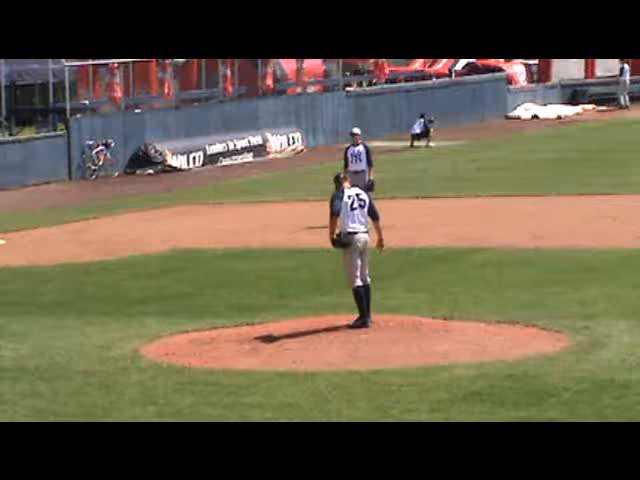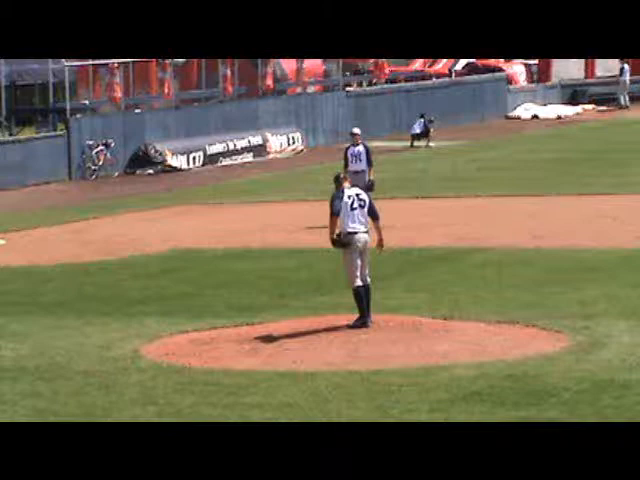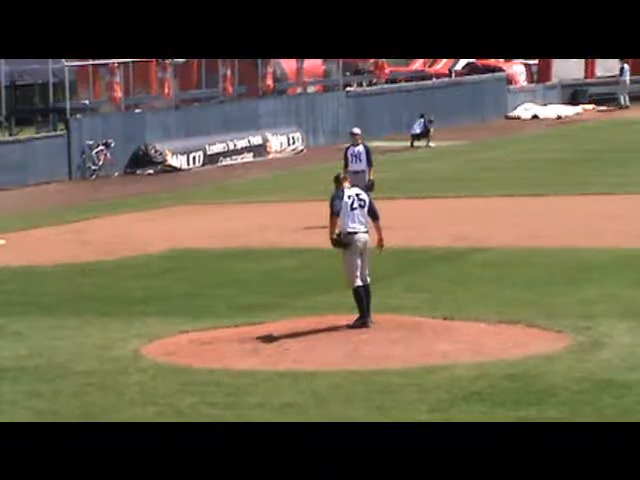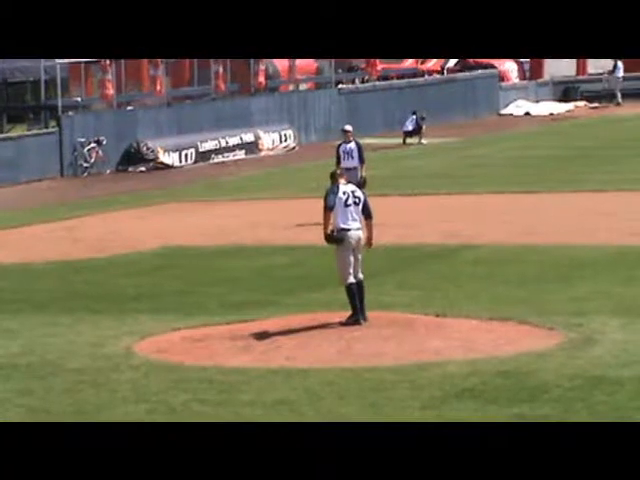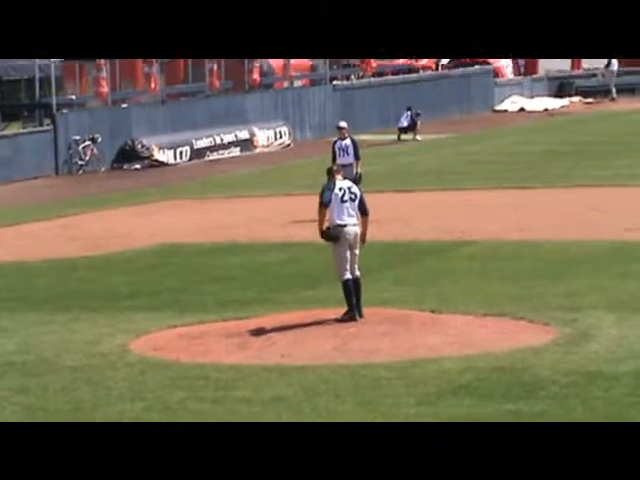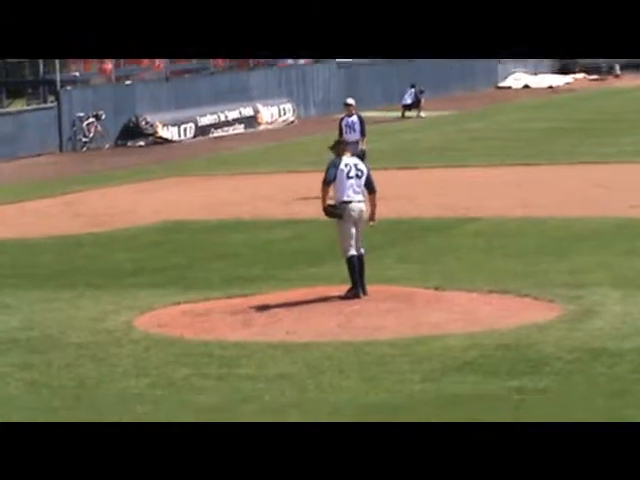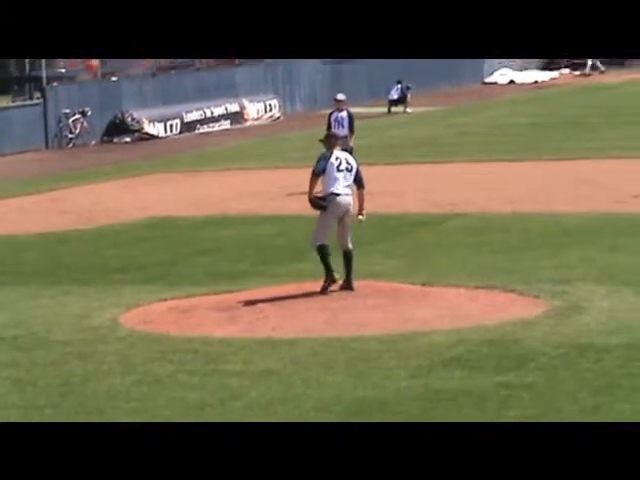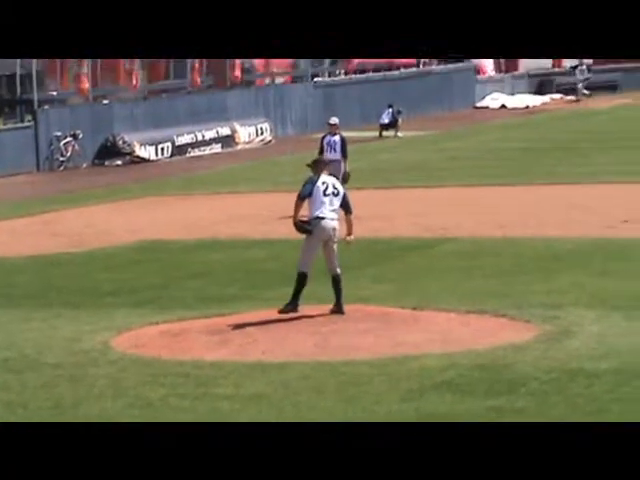
dt=0.3s
person 1, frame 1
left shoulder: (339, 194)
right shoulder: (363, 193)
left elbow: (334, 214)
right elbow: (375, 217)
left wrist: (332, 235)
right wrist: (380, 237)
left hip: (351, 238)
right hip: (365, 236)
left knee: (355, 279)
right knee: (364, 277)
left ankle: (364, 318)
right ankle: (367, 315)
person 1, frame 2
left shoulder: (339, 194)
right shoulder: (363, 193)
left elbow: (334, 214)
right elbow: (375, 217)
left wrist: (332, 234)
right wrist: (380, 237)
left hip: (351, 238)
right hip: (365, 236)
left knee: (355, 280)
right knee: (364, 277)
left ankle: (364, 317)
right ankle: (367, 315)
person 1, frame 3
left shoulder: (339, 194)
right shoulder: (362, 193)
left elbow: (334, 214)
right elbow: (375, 217)
left wrist: (331, 235)
right wrist: (380, 237)
left hip: (351, 238)
right hip: (365, 236)
left knee: (354, 279)
right knee: (364, 277)
left ankle: (364, 317)
right ankle: (367, 315)
person 1, frame 4
left shoulder: (333, 190)
right shoulder: (358, 191)
left elbow: (328, 209)
right elbow: (368, 216)
left wrist: (326, 230)
right wrist: (369, 236)
left hip: (344, 235)
right hip: (358, 234)
left knee: (347, 277)
right knee: (357, 274)
left ankle: (357, 315)
right ankle: (362, 312)
person 1, frame 5
left shoulder: (330, 186)
right shoulder: (354, 187)
left elbow: (323, 205)
right elbow: (365, 213)
left wrist: (321, 227)
right wrist: (364, 233)
left hip: (341, 231)
right hip: (355, 229)
left knee: (344, 273)
right knee: (354, 270)
left ankle: (352, 311)
right ankle: (358, 309)
person 1, frame 6
left shoulder: (336, 162)
right shoulder: (361, 164)
left elbow: (327, 183)
right elbow: (372, 190)
left wrist: (324, 204)
right wrist: (373, 212)
left hip: (346, 207)
right hip: (361, 206)
left knee: (349, 249)
right knee: (358, 248)
left ankle: (356, 288)
right ankle: (361, 286)
person 1, frame 7
left shoulder: (327, 155)
right shoulder: (351, 159)
left elbow: (316, 174)
right elbow: (360, 186)
left wrist: (310, 194)
right wrist: (361, 208)
left hip: (333, 200)
right hip: (348, 201)
left knee: (319, 239)
right knee: (346, 242)
left ankle: (330, 273)
right ankle: (348, 281)
person 1, frame 8
left shoulder: (314, 180)
right shoulder: (338, 184)
left elbow: (301, 197)
right elbow: (348, 211)
left wrist: (295, 218)
right wrist: (350, 232)
left hip: (318, 224)
right hip: (334, 225)
left knee: (304, 265)
right knee: (334, 267)
left ankle: (294, 302)
right ankle: (339, 304)
